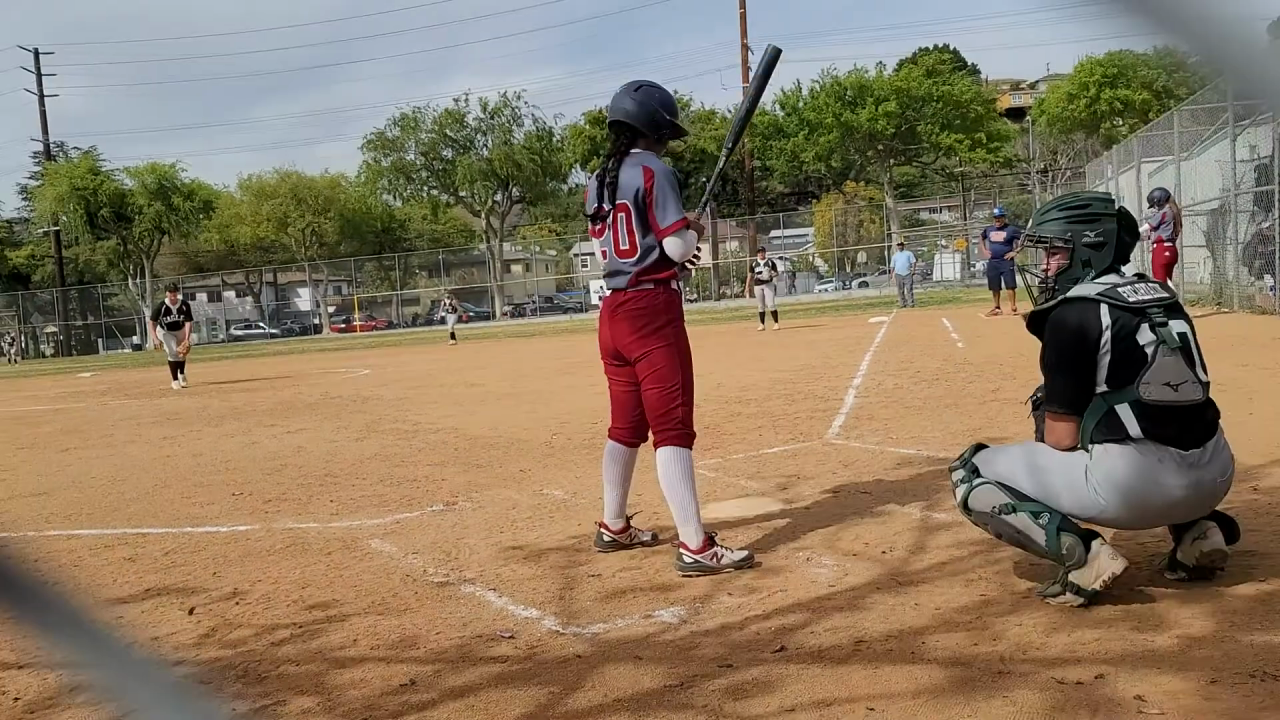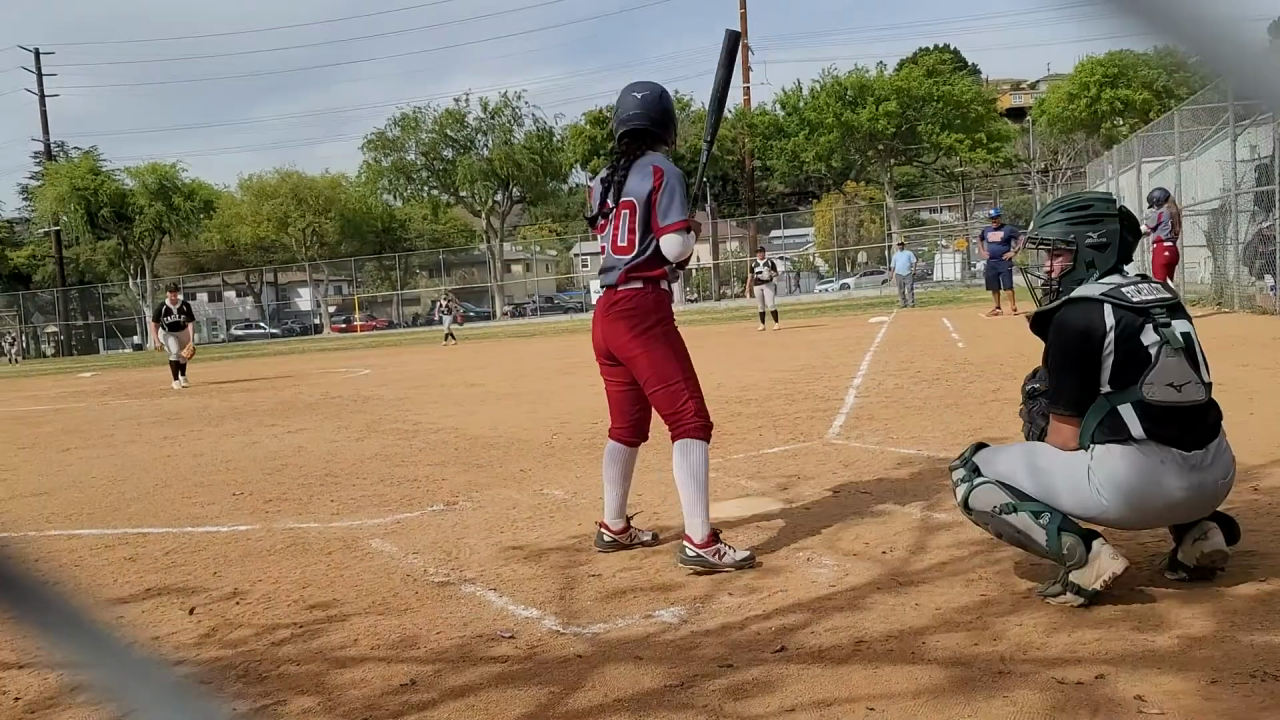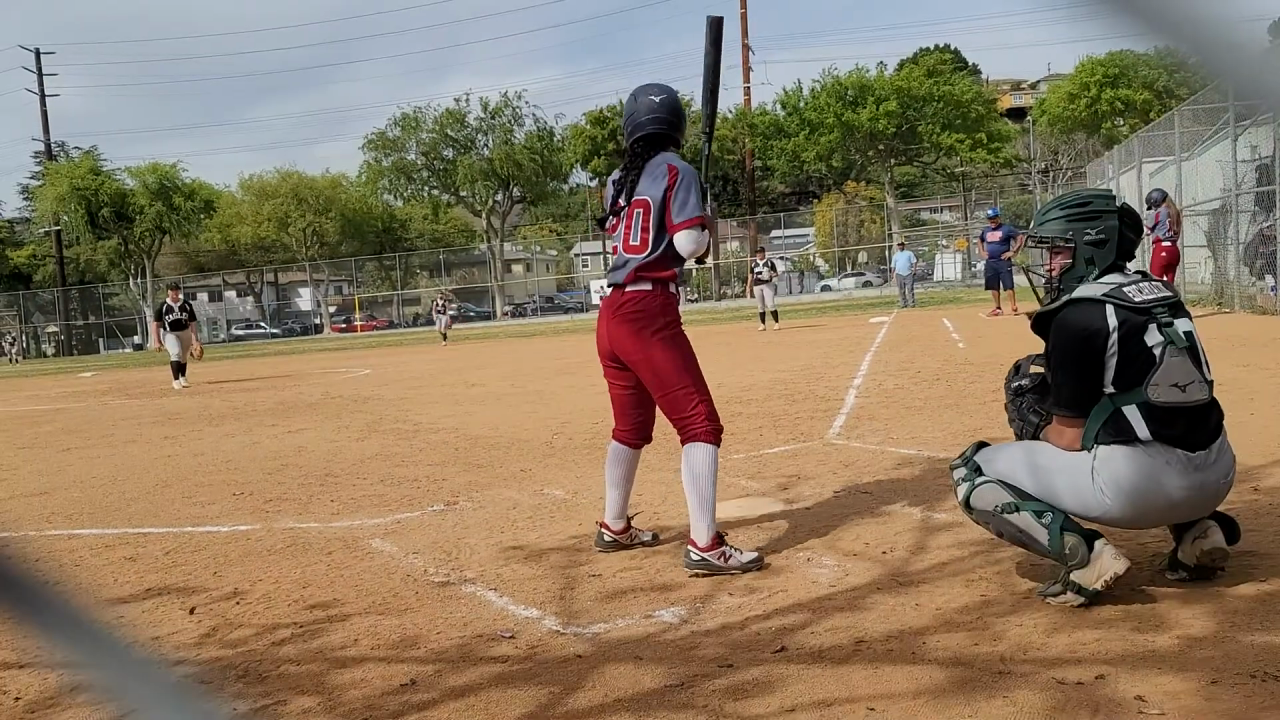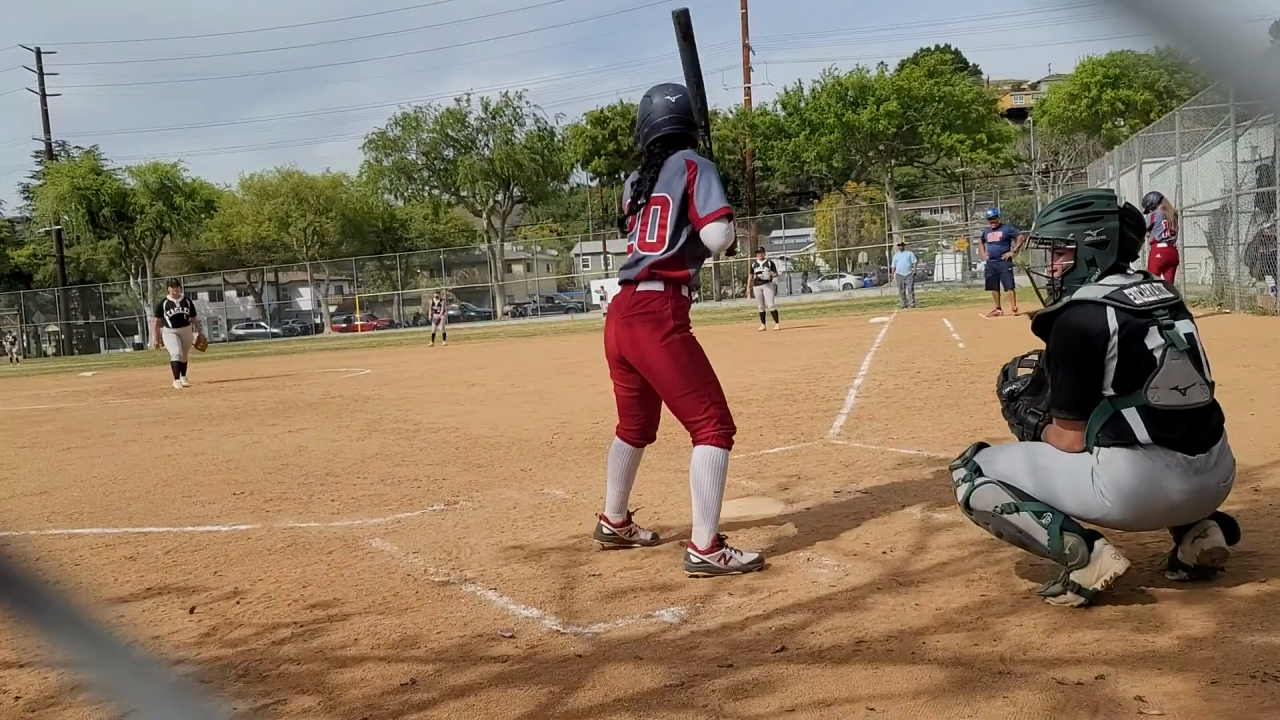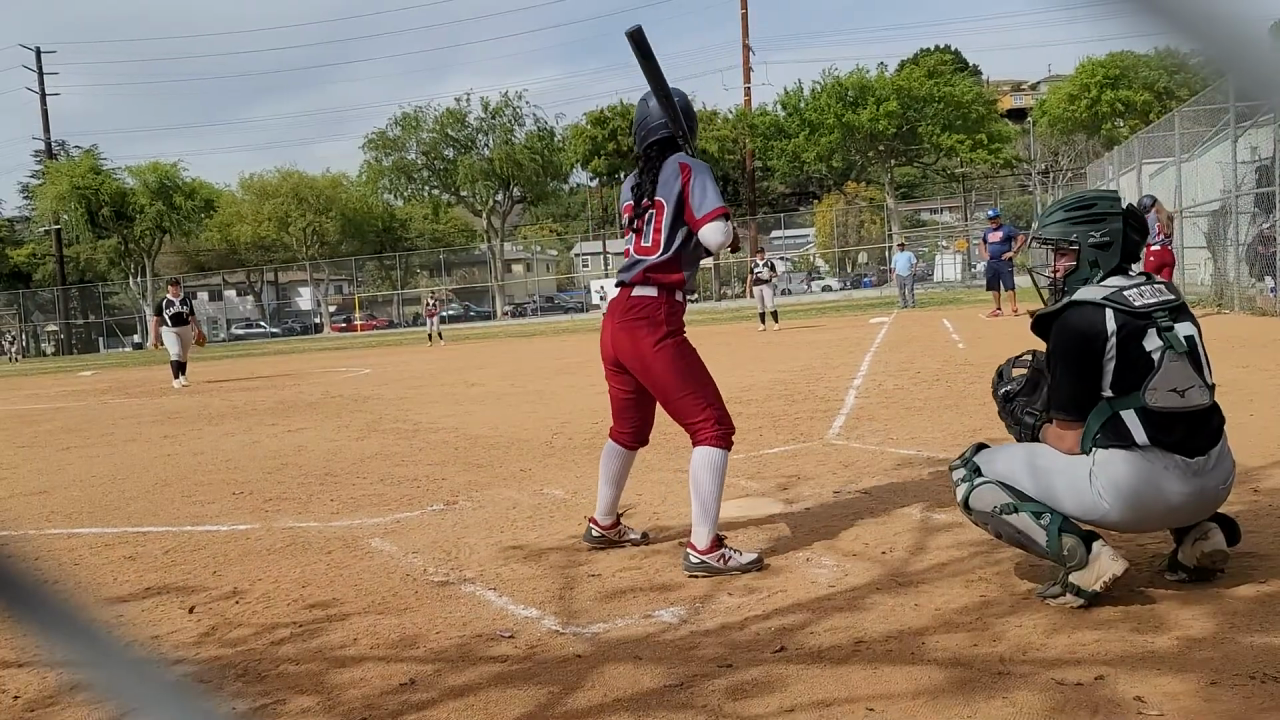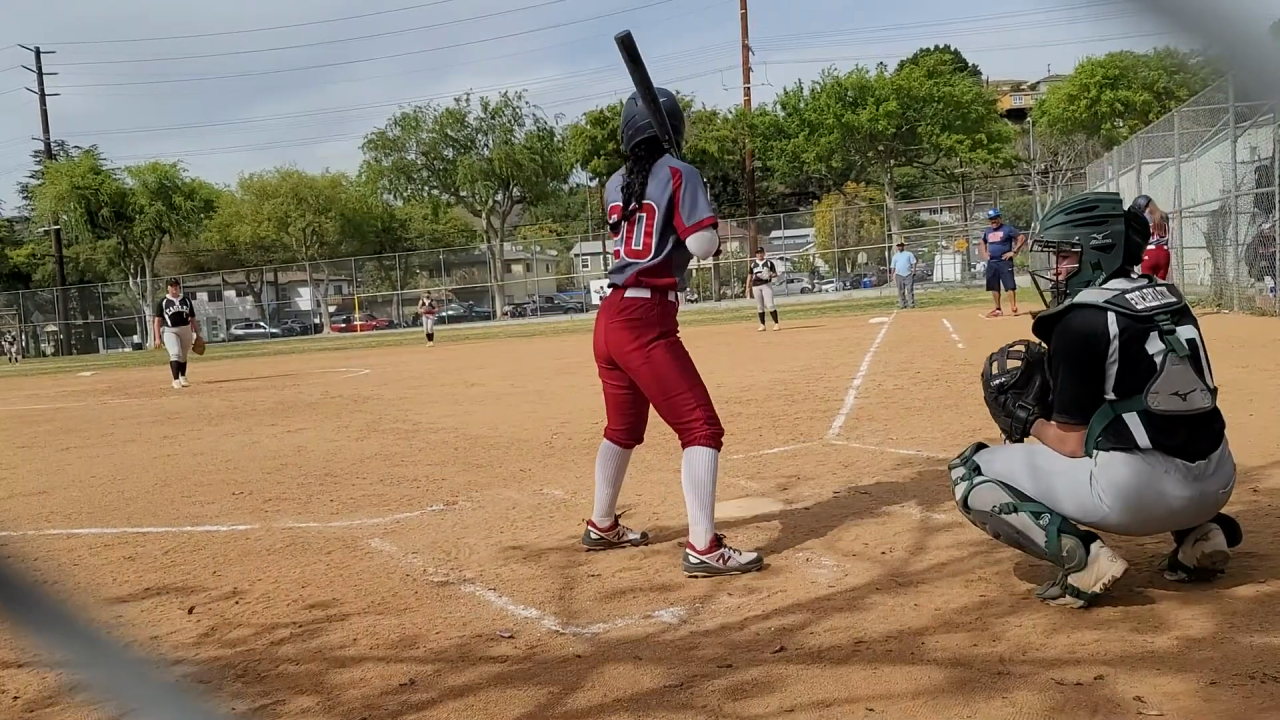
dt=0.2s
person 1, frame 1
left shoulder: (598, 181)
right shoulder: (655, 171)
right elbow: (679, 248)
right wrist: (694, 230)
left hip: (615, 313)
right hip: (653, 310)
left knee: (626, 426)
right knee: (673, 427)
left ankle: (613, 526)
right ankle: (695, 547)
person 1, frame 2
left shoulder: (603, 180)
right shoulder: (662, 172)
right elbow: (675, 249)
right wrist: (692, 228)
left hip: (607, 313)
right hip: (644, 312)
left knee: (626, 425)
right knee: (691, 420)
left ankle: (614, 527)
right ankle: (700, 541)
person 1, frame 3
left shoulder: (617, 180)
right shoulder: (675, 171)
right elbow: (691, 245)
right wrist: (704, 230)
left hip: (613, 314)
right hip: (650, 314)
left knee: (630, 427)
right knee: (700, 423)
left ankle: (614, 526)
right ankle: (703, 545)
person 1, frame 4
left shoulder: (635, 181)
right shoulder: (696, 167)
right elbow: (717, 238)
right wrist: (729, 225)
left hip: (622, 313)
right hip: (659, 317)
left knee: (635, 427)
right knee: (713, 425)
left ankle: (614, 521)
right ankle: (704, 548)
person 1, frame 5
left shoulder: (633, 183)
right shoulder: (690, 170)
right elbow: (715, 238)
right wrist: (728, 226)
left hip: (618, 318)
right hip: (654, 321)
left knee: (629, 430)
right knee: (712, 427)
left ankle: (603, 523)
right ankle: (704, 547)
person 1, frame 6
left shoulder: (615, 184)
right shoulder: (679, 175)
right elbow: (702, 246)
right wrist: (710, 228)
left hip: (610, 317)
right hip: (648, 320)
left knee: (622, 429)
right knee: (700, 429)
left ankle: (602, 525)
right ankle: (703, 547)
person 2, frame 1
left shoulder: (1071, 313)
right shoulder: (1159, 295)
left elbow: (1062, 434)
left wrist: (1044, 424)
left hip: (1132, 484)
left knee: (971, 473)
left ankle: (1081, 554)
right ankle: (1198, 529)
person 2, frame 2
left shoulder: (1075, 315)
right shoulder: (1161, 296)
left elbow: (1067, 438)
left wrist: (1040, 427)
left hip: (1136, 484)
left knee: (972, 471)
left ankle: (1082, 553)
right ankle: (1199, 529)
person 2, frame 3
left shoulder: (1077, 315)
right shoulder: (1160, 294)
left elbow: (1071, 437)
left wrist: (1035, 426)
left hip: (1137, 484)
left knee: (972, 471)
left ankle: (1084, 553)
right ankle: (1197, 528)
person 2, frame 4
left shoulder: (1078, 317)
right shoulder: (1164, 296)
left elbow: (1072, 440)
left wrist: (1034, 425)
left hip: (1138, 486)
left knee: (973, 471)
left ankle: (1082, 553)
right ankle: (1197, 528)
person 2, frame 5
left shoulder: (1078, 317)
right shoulder: (1166, 297)
left elbow: (1071, 441)
left wrist: (1036, 426)
left hip: (1137, 489)
left knee: (971, 473)
left ankle: (1081, 554)
right ankle: (1197, 530)
person 2, frame 6
left shoulder: (1080, 321)
right shoulder: (1168, 299)
left elbow: (1073, 445)
left wrist: (1030, 423)
left hip: (1139, 491)
left knee: (971, 472)
left ankle: (1079, 556)
right ankle: (1198, 531)
